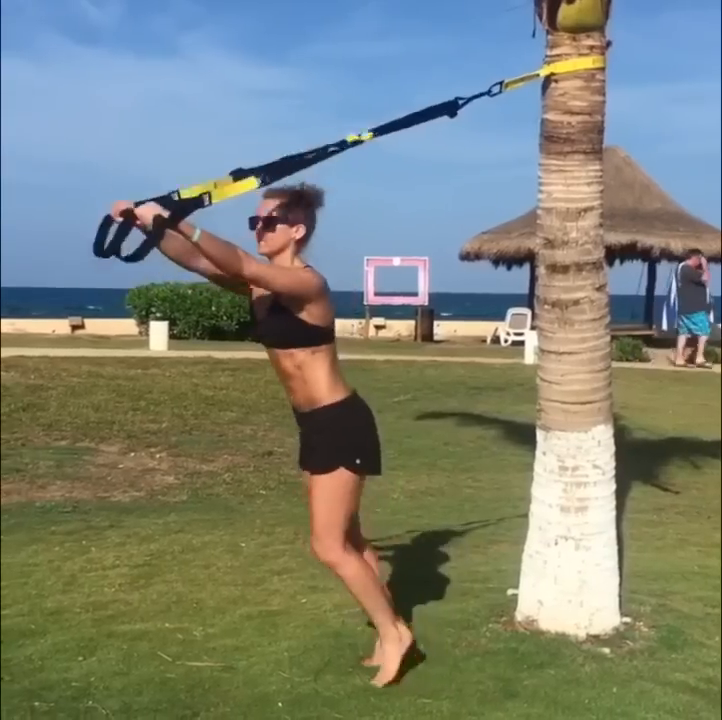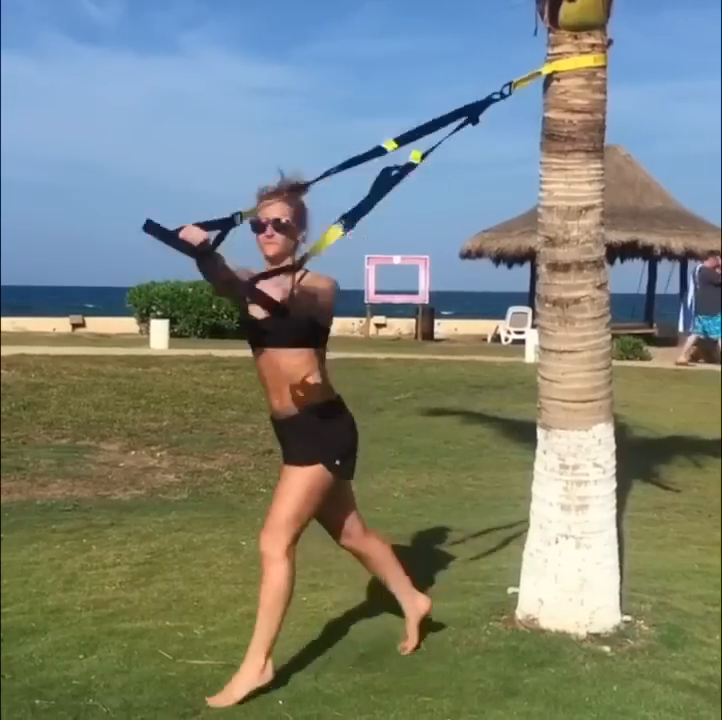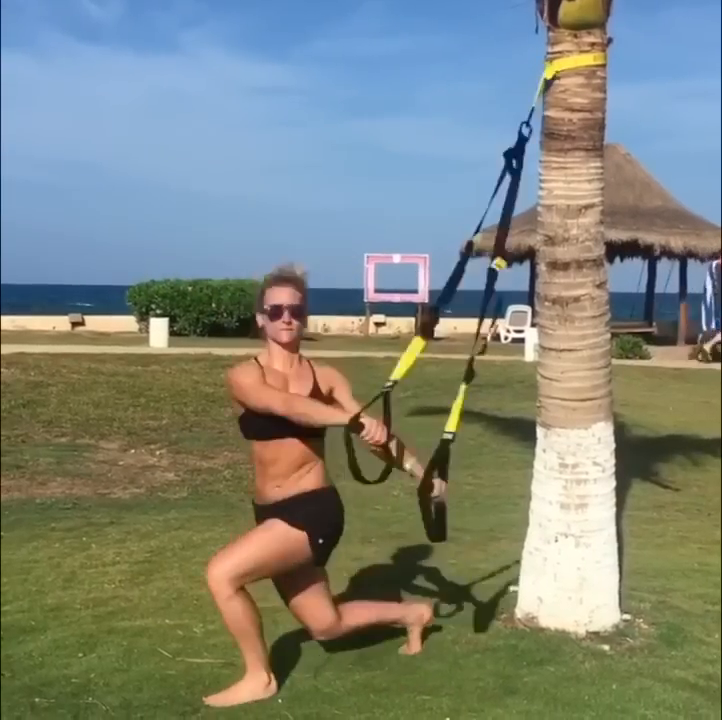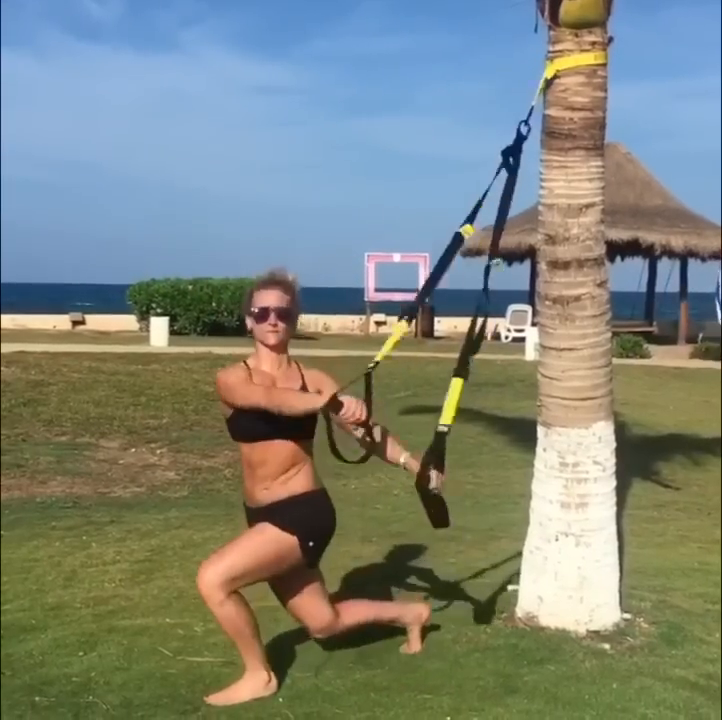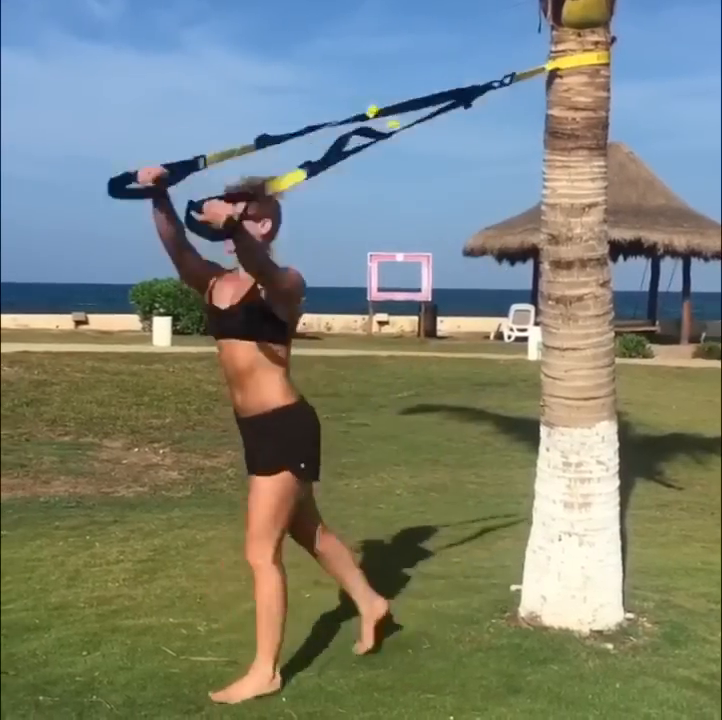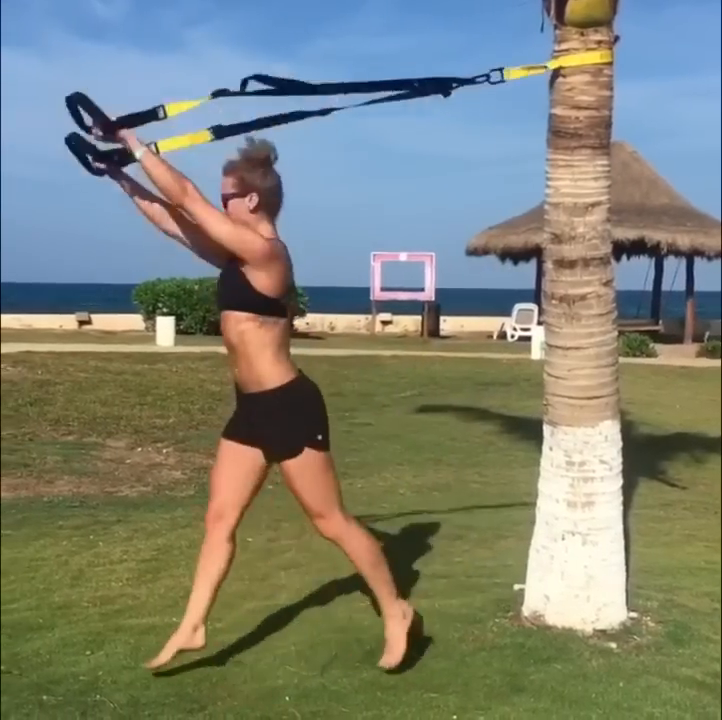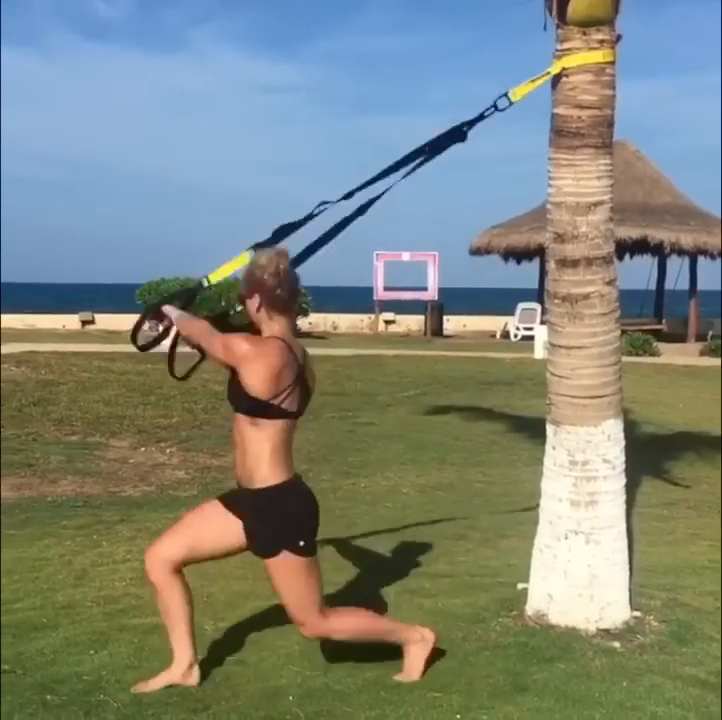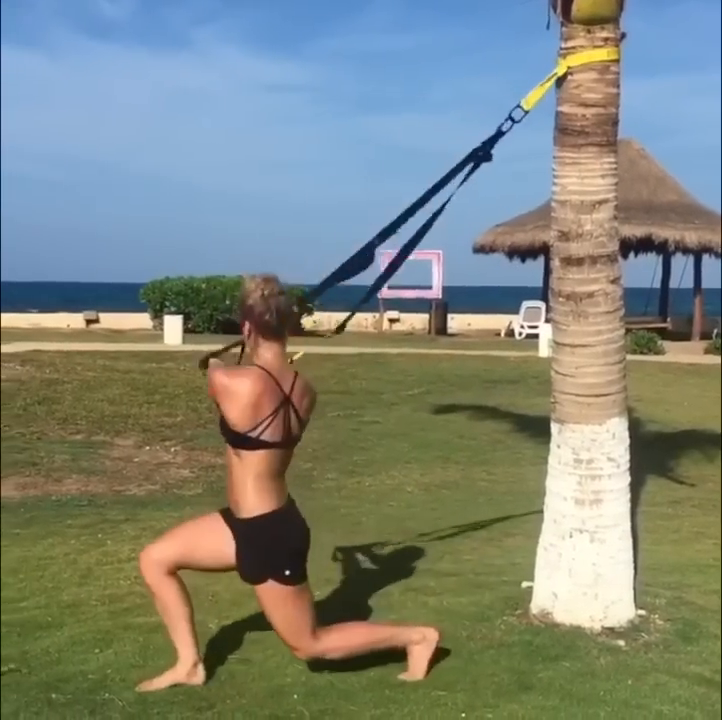
dt=0.2s
person 1, frame 1
left shoulder: (306, 282)
right shoulder: (260, 285)
left elbow: (242, 263)
right elbow: (198, 260)
left wrist: (173, 220)
right wrist: (148, 224)
left hip: (342, 424)
right hip: (314, 427)
left knee: (330, 546)
right knee: (347, 539)
left ankle: (392, 633)
right ankle: (389, 625)
person 1, frame 2
left shoulder: (318, 287)
right shoulder: (250, 286)
left elbow: (306, 301)
right elbow: (221, 279)
left wrist: (283, 286)
right wrist: (201, 245)
left hip: (323, 429)
right hip: (293, 432)
left knee: (274, 542)
right knee: (351, 534)
left ankle: (257, 663)
right ankle: (412, 602)
person 1, frame 3
left shoulder: (326, 376)
right shoulder: (242, 377)
left elbow: (370, 426)
right elbow: (286, 406)
left wrist: (415, 465)
right wrist: (351, 418)
left hip: (314, 508)
right hip: (273, 514)
left knee: (223, 574)
right knee: (326, 625)
left ankle: (258, 677)
right ankle: (413, 615)
person 1, frame 4
left shoulder: (314, 379)
right shoulder: (231, 380)
left elbow: (360, 422)
right elbow: (270, 399)
left wrist: (409, 460)
right wrist: (329, 401)
left hip: (305, 512)
right hip: (263, 518)
left knee: (213, 579)
right knee: (324, 623)
left ankle: (258, 676)
right ankle: (410, 612)
person 1, frame 5
left shoulder: (286, 281)
right shoulder: (217, 284)
left elbow: (263, 272)
right elbow: (176, 246)
left wrist: (233, 220)
right wrist: (159, 200)
left hip: (288, 428)
right hip: (256, 431)
left knee: (261, 552)
right knee: (309, 532)
left ankle: (264, 671)
right ankle: (368, 602)
person 1, frame 6
left shoulder: (263, 250)
right shoulder: (236, 255)
left elbow: (186, 197)
right elbow: (176, 219)
left wrist: (138, 147)
right wrist: (122, 177)
left hip: (289, 405)
right hip: (250, 408)
left knee: (331, 521)
right knee: (219, 520)
left ankle: (395, 611)
right ankle: (191, 628)
person 1, frame 7
left shoulder: (255, 352)
right shoulder: (293, 355)
left elbow: (202, 333)
left wrist: (171, 313)
right wrist: (184, 322)
left hip: (279, 507)
right hip: (254, 500)
left knee: (315, 622)
right knee: (159, 559)
left ankle: (414, 638)
right ankle: (184, 664)
person 1, frame 8
left shoulder: (235, 383)
right shoulder: (303, 388)
left elbow: (214, 372)
left wrist: (215, 363)
left hip: (267, 533)
right hip: (259, 521)
left knee: (308, 644)
right knee: (154, 561)
left ankle: (418, 637)
right ankle: (188, 664)
